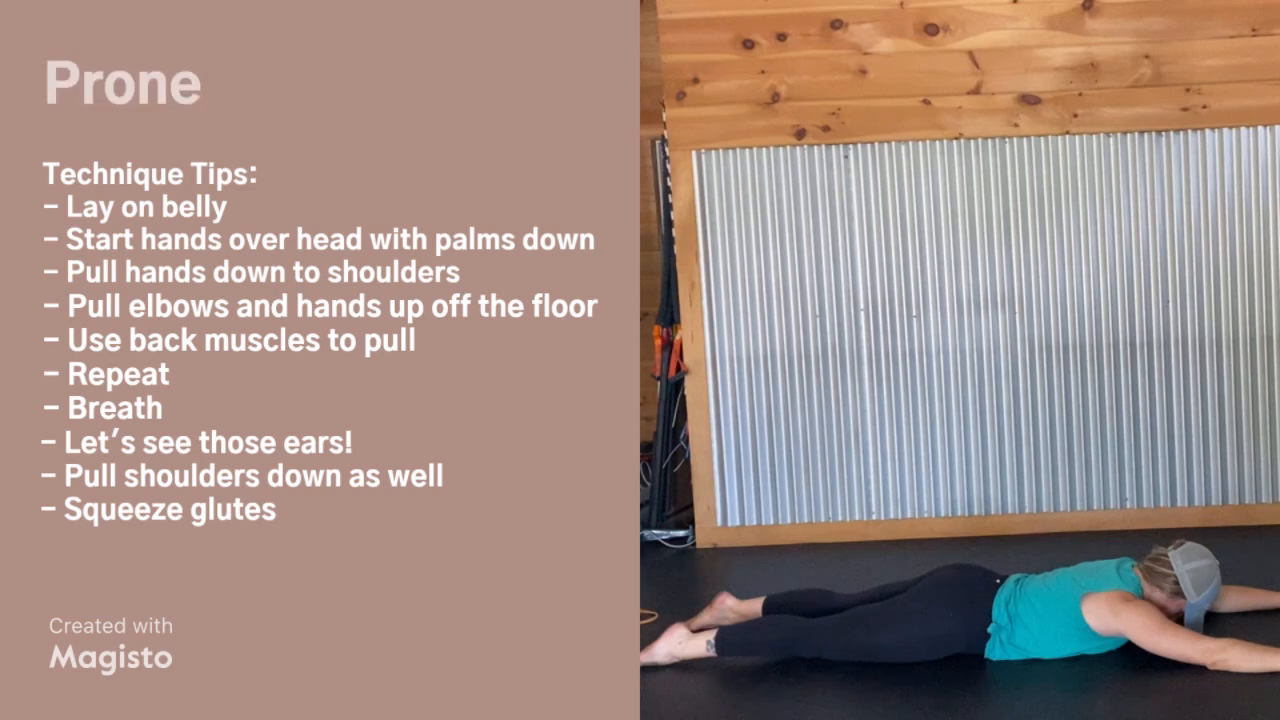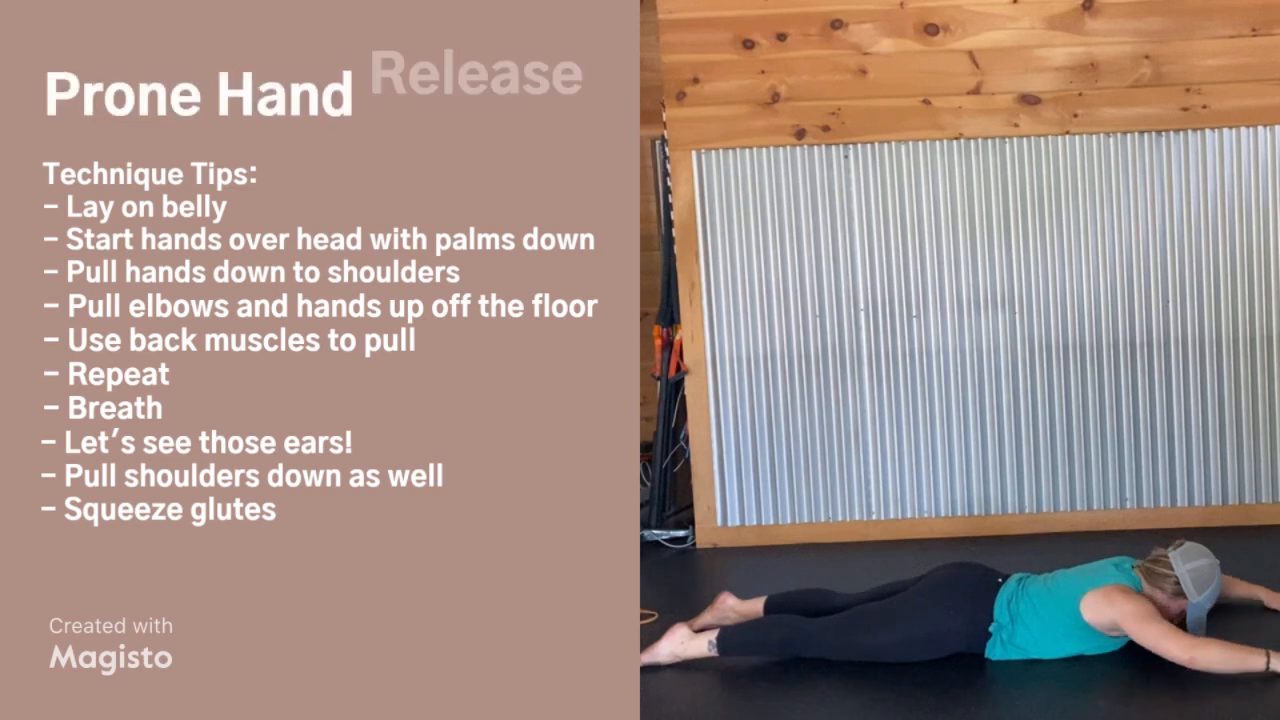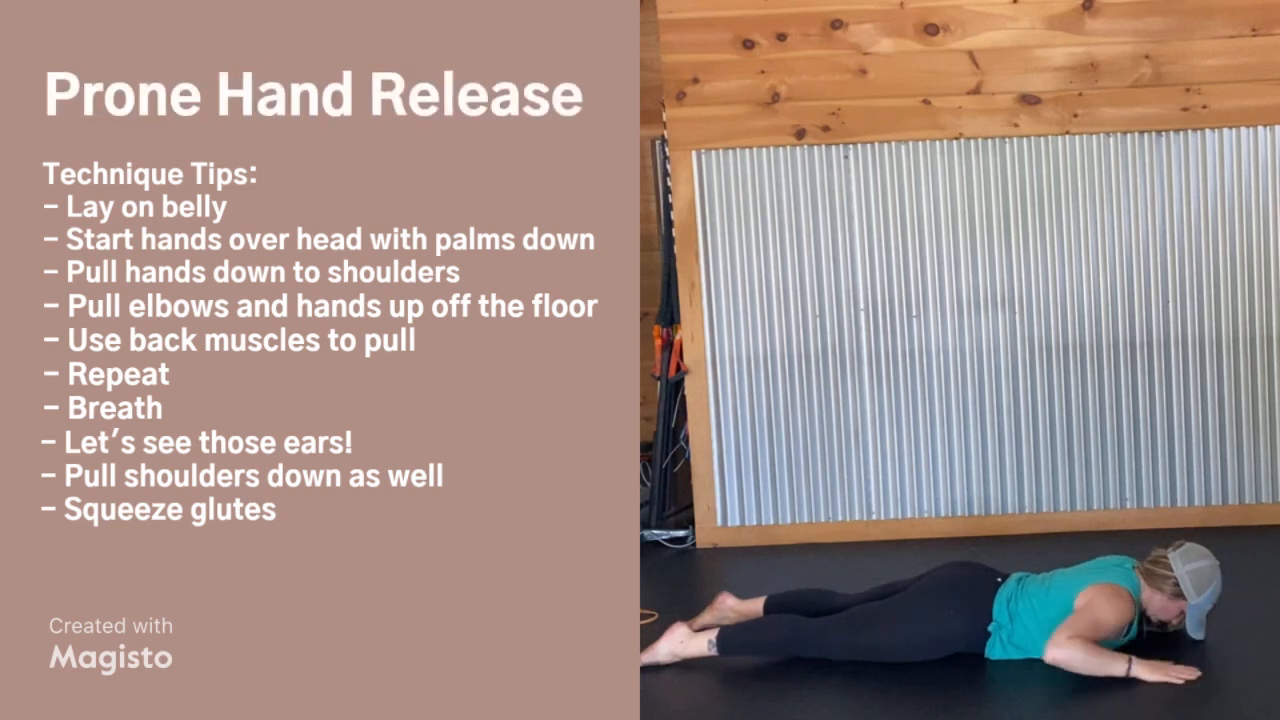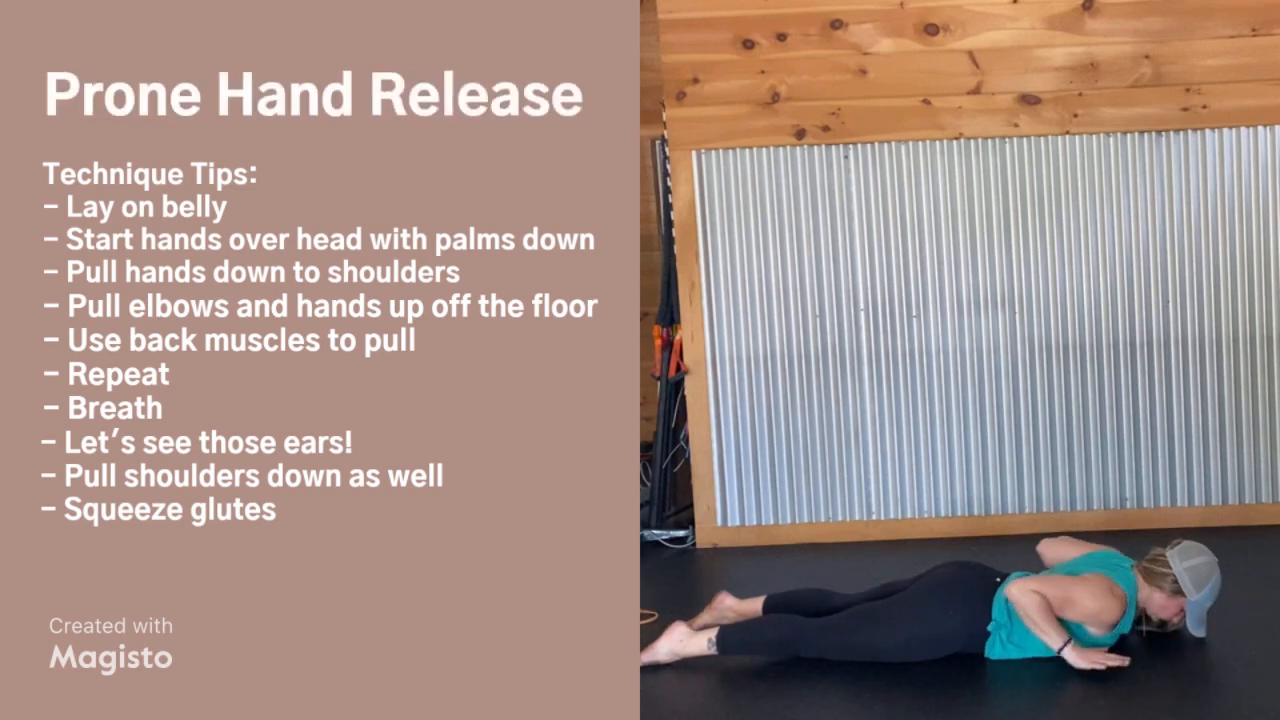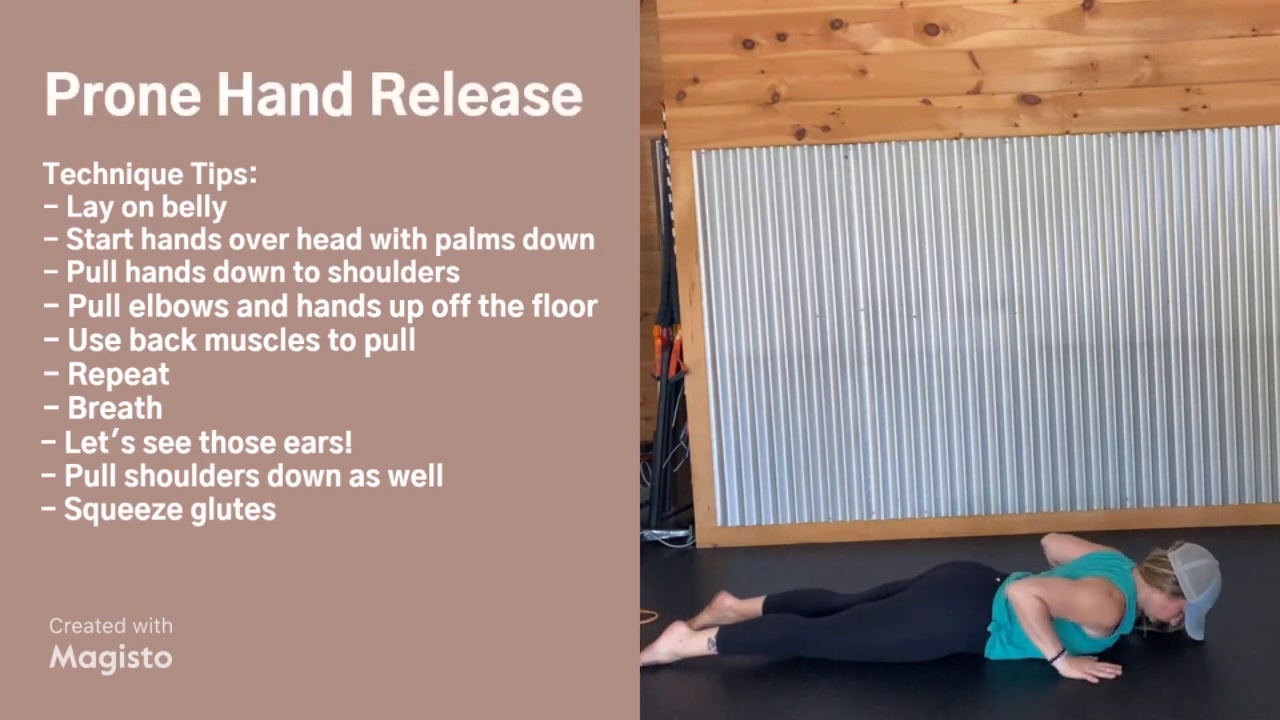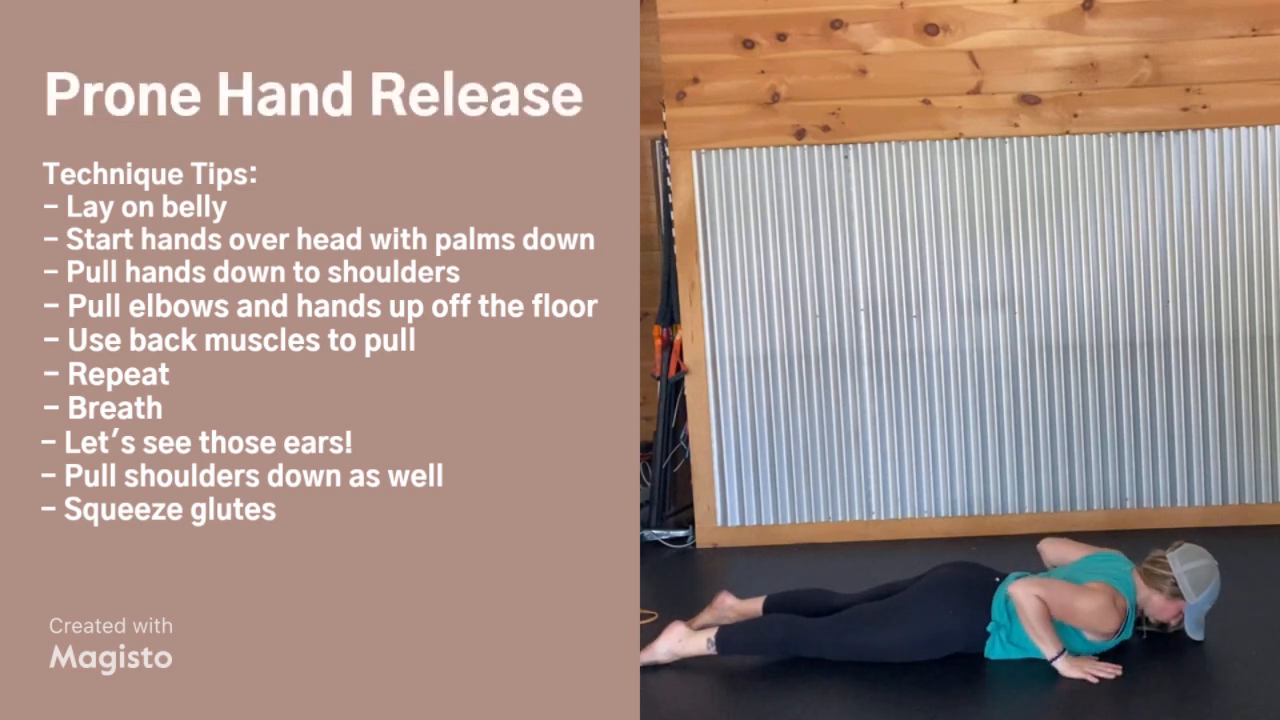
dt=0.4s
person 1, frame 1
left shoulder: (1138, 571)
right shoulder: (1127, 609)
left elbow: (1211, 598)
right elbow: (1213, 654)
left hip: (969, 589)
right hip: (962, 620)
left knee: (843, 607)
right knee: (820, 640)
left ankle: (737, 607)
right ankle: (688, 644)
person 1, frame 2
left shoulder: (1136, 568)
right shoulder: (1126, 603)
left elbow: (1198, 585)
right elbow: (1192, 652)
left hip: (972, 588)
right hip: (964, 619)
left knee: (841, 606)
right knee: (820, 639)
left ankle: (737, 607)
right ankle: (690, 644)
person 1, frame 3
left shoulder: (1127, 567)
right shoulder: (1118, 603)
right elbow: (1062, 650)
left wrist: (1182, 593)
right wrist: (1140, 668)
left hip: (971, 586)
right hip: (962, 618)
left knee: (841, 607)
right knee: (820, 639)
left ankle: (736, 606)
right ankle: (689, 642)
person 1, frame 4
left shoulder: (1115, 561)
right shoulder: (1110, 603)
left elbow: (1046, 547)
right elbow: (1021, 591)
right wrist: (1071, 650)
left hip: (966, 585)
right hip: (960, 619)
left knee: (842, 607)
right knee: (818, 640)
left ankle: (735, 606)
right ankle: (690, 642)
person 1, frame 5
left shoulder: (1116, 562)
right shoulder: (1110, 606)
left elbow: (1052, 541)
right elbow: (1022, 593)
right wrist: (1061, 660)
left hip: (965, 586)
right hip: (959, 619)
left knee: (842, 606)
right knee: (818, 639)
left ankle: (735, 606)
right ankle: (688, 641)
person 1, frame 6
left shoulder: (1115, 563)
right shoulder: (1110, 611)
left elbow: (1047, 547)
right elbow: (1025, 590)
right wrist: (1062, 659)
left hip: (966, 586)
right hip: (957, 618)
left knee: (839, 607)
right knee: (817, 638)
left ankle: (735, 605)
right ankle: (688, 639)
